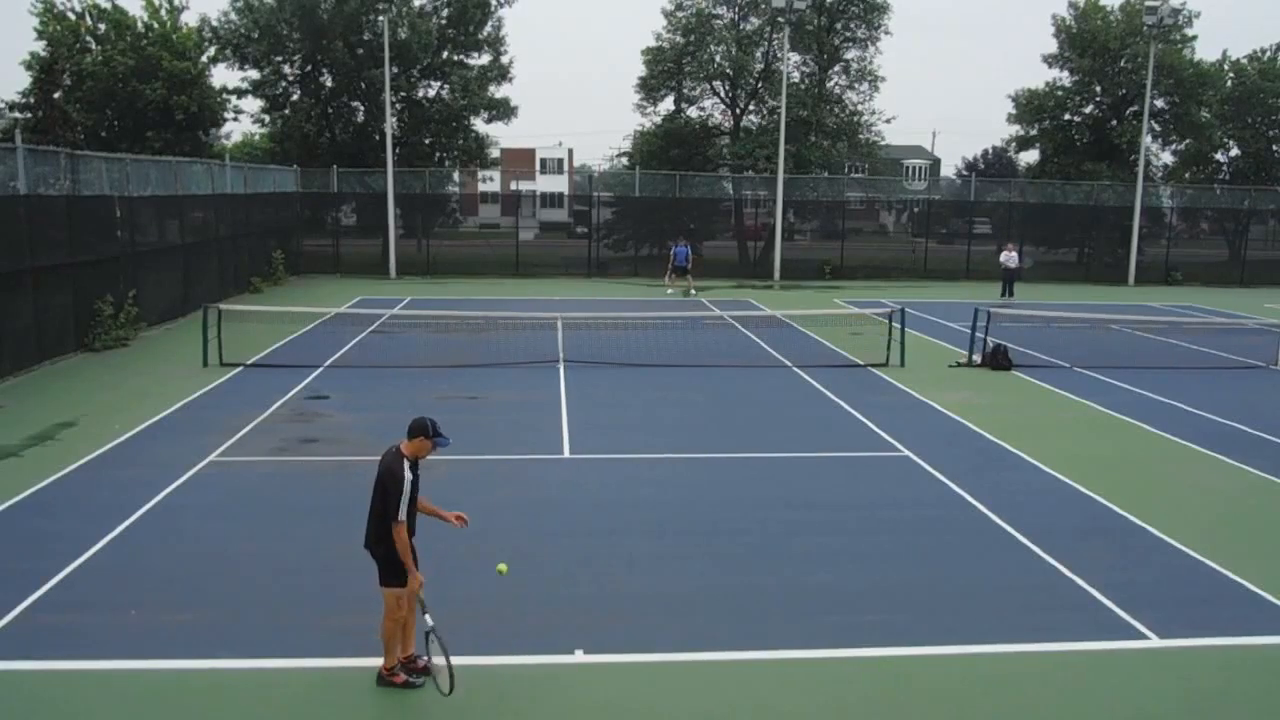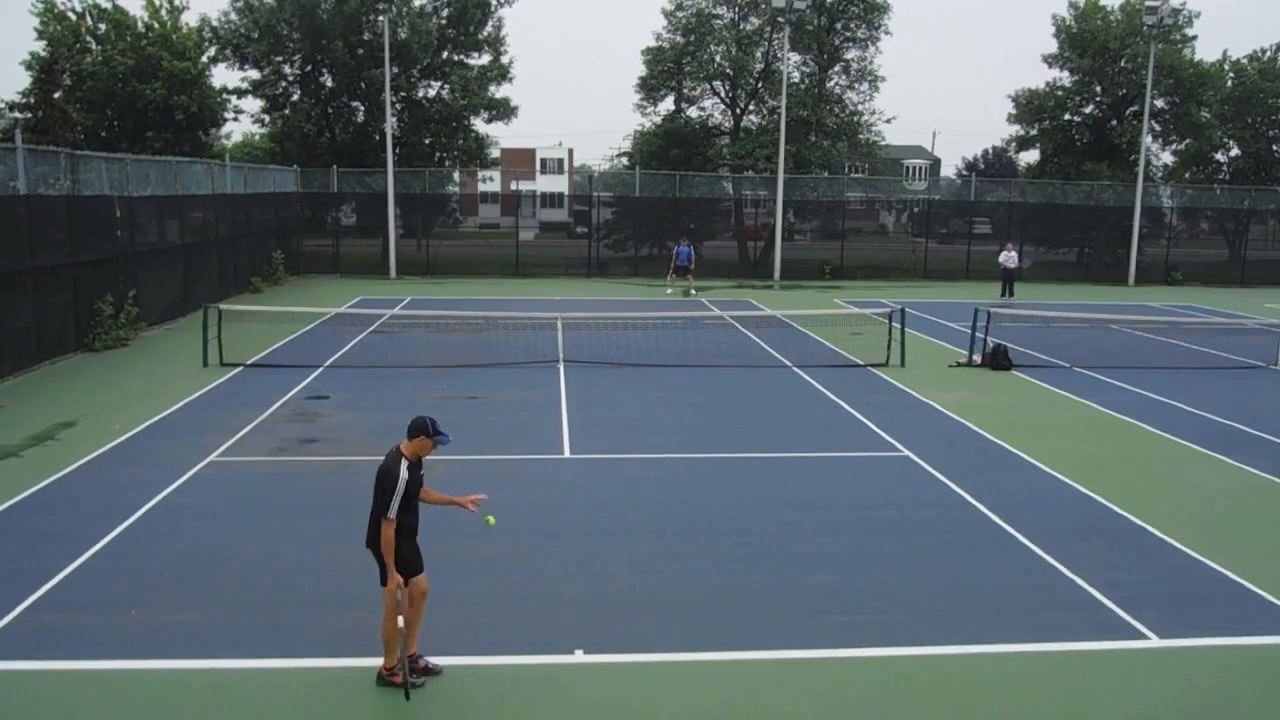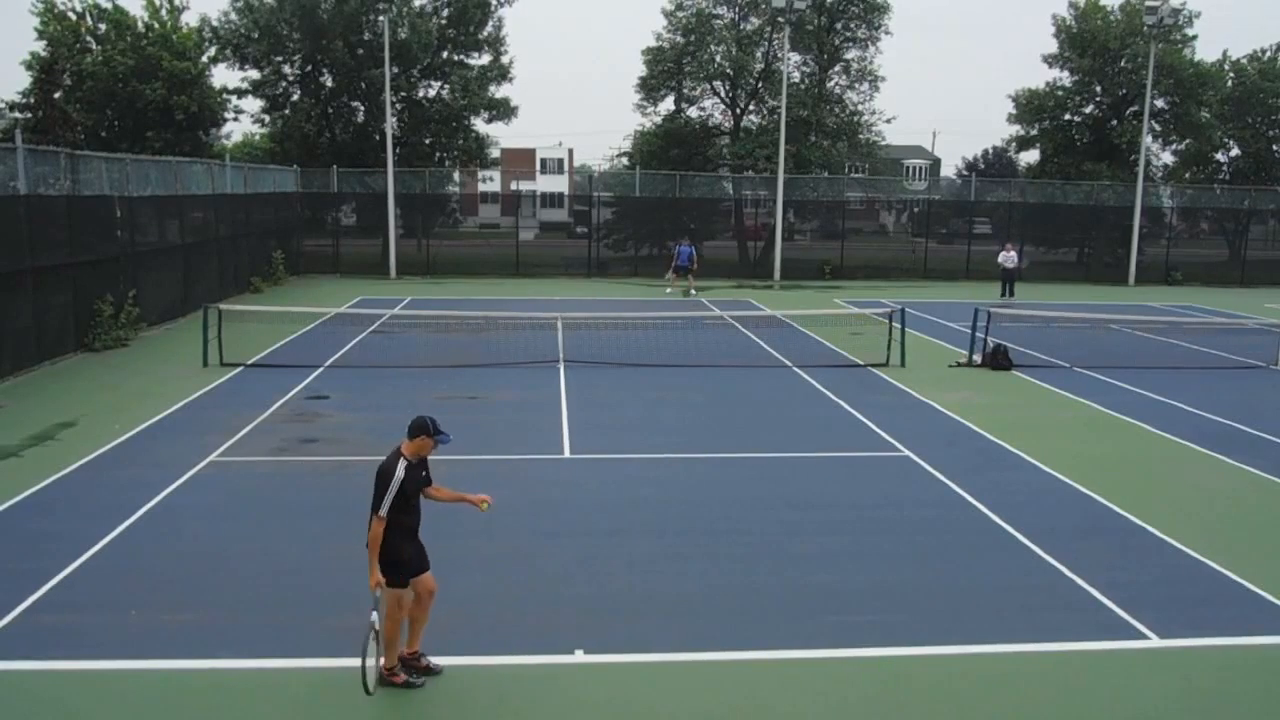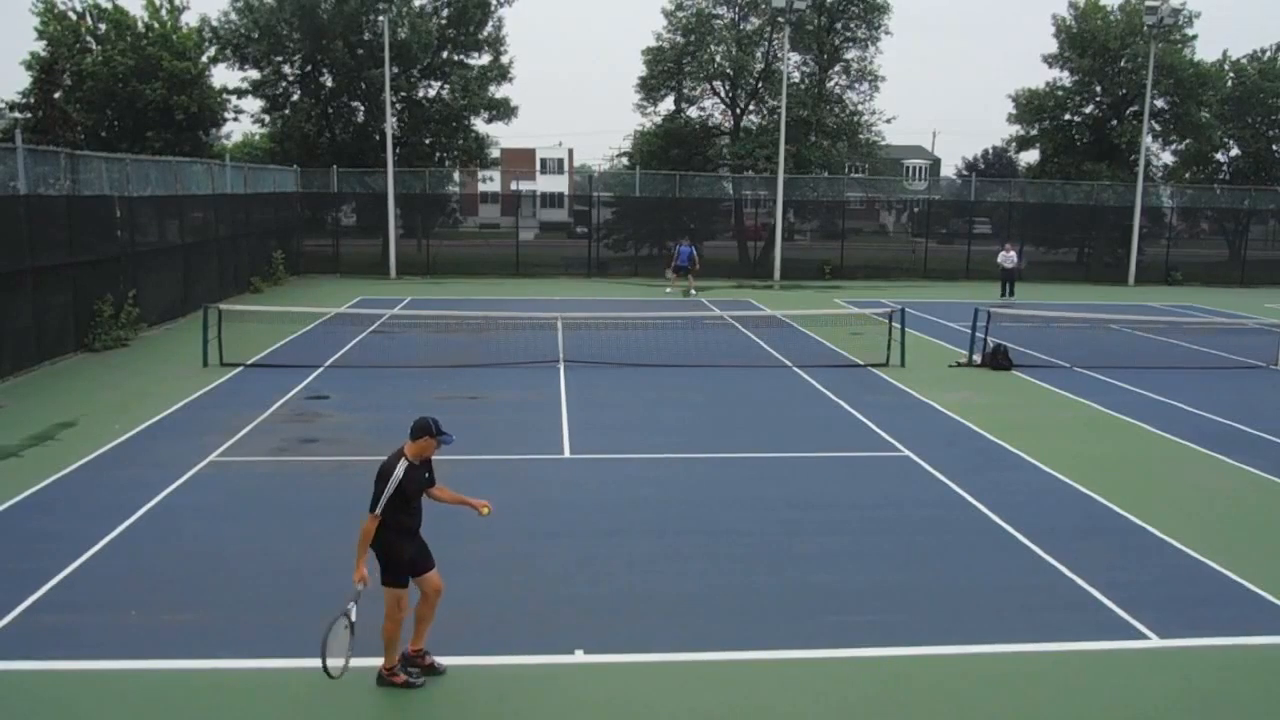
dt=0.1s
person 1, frame 1
left shoulder: (404, 455)
right shoulder: (401, 473)
right elbow: (398, 528)
left wrist: (443, 514)
right wrist: (412, 571)
left hip: (398, 540)
right hip: (386, 544)
left knee: (412, 594)
right knee: (396, 608)
left ankle: (406, 658)
right ankle: (389, 671)
person 1, frame 2
left shoulder: (410, 456)
right shoulder: (397, 474)
left elbow: (420, 493)
right elbow: (387, 526)
left wrist: (459, 501)
right wrist: (391, 571)
left hip: (406, 539)
right hip: (392, 545)
left knee: (419, 593)
right knee: (396, 608)
left ankle: (409, 656)
right ankle: (389, 670)
person 1, frame 3
left shoulder: (419, 459)
right shoulder: (394, 472)
left elbow: (429, 489)
right elbow: (378, 521)
left wrist: (469, 498)
right wrist: (374, 569)
left hip: (409, 539)
right hip: (392, 546)
left knee: (426, 592)
right knee: (398, 609)
left ankle: (409, 655)
right ankle: (390, 670)
person 1, frame 4
left shoulder: (422, 461)
right shoulder: (394, 472)
left elbow: (432, 489)
right elbow: (372, 519)
left wrist: (469, 502)
right wrist: (360, 563)
left hip: (412, 538)
right hip: (391, 545)
left knee: (434, 588)
right knee: (397, 609)
left ankle: (415, 652)
right ankle: (389, 670)
